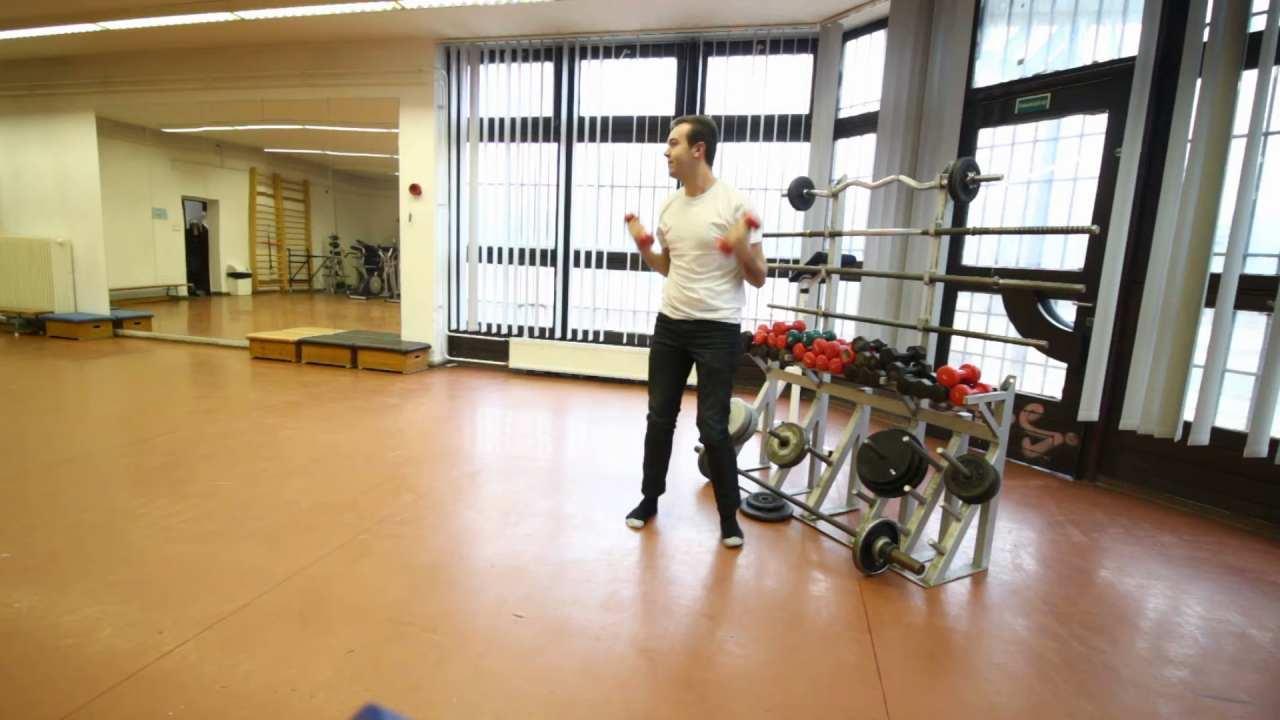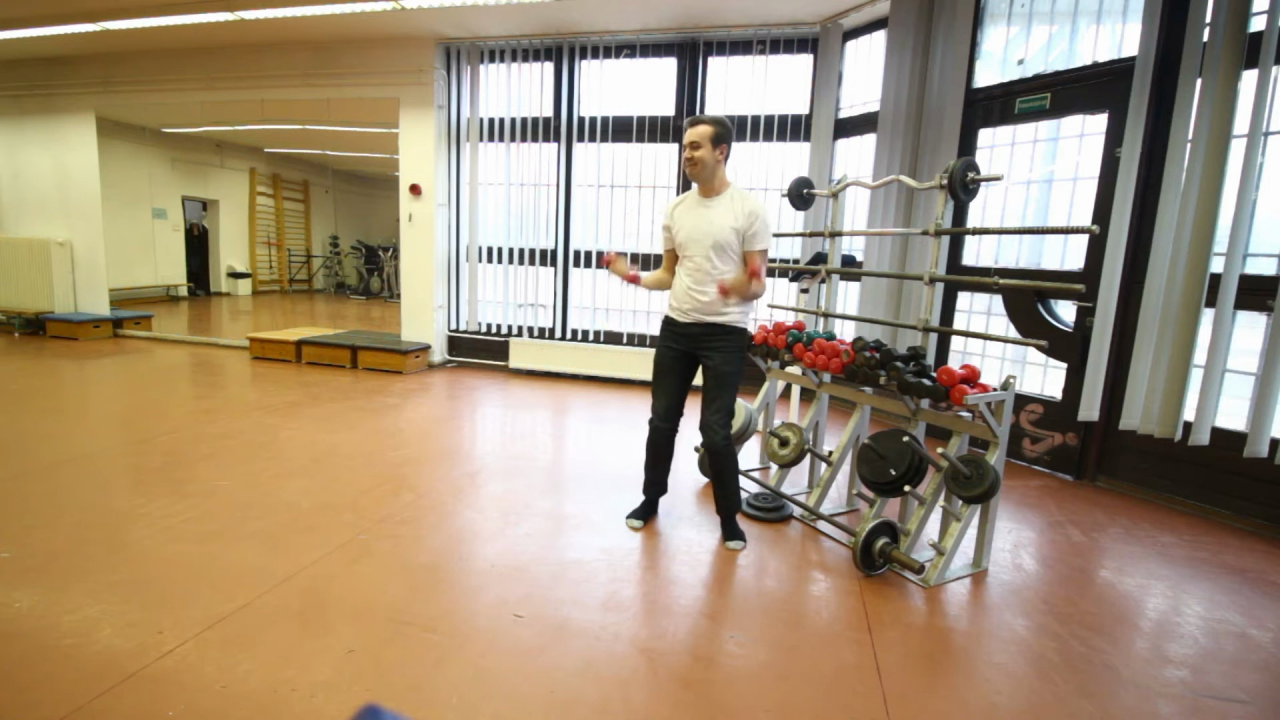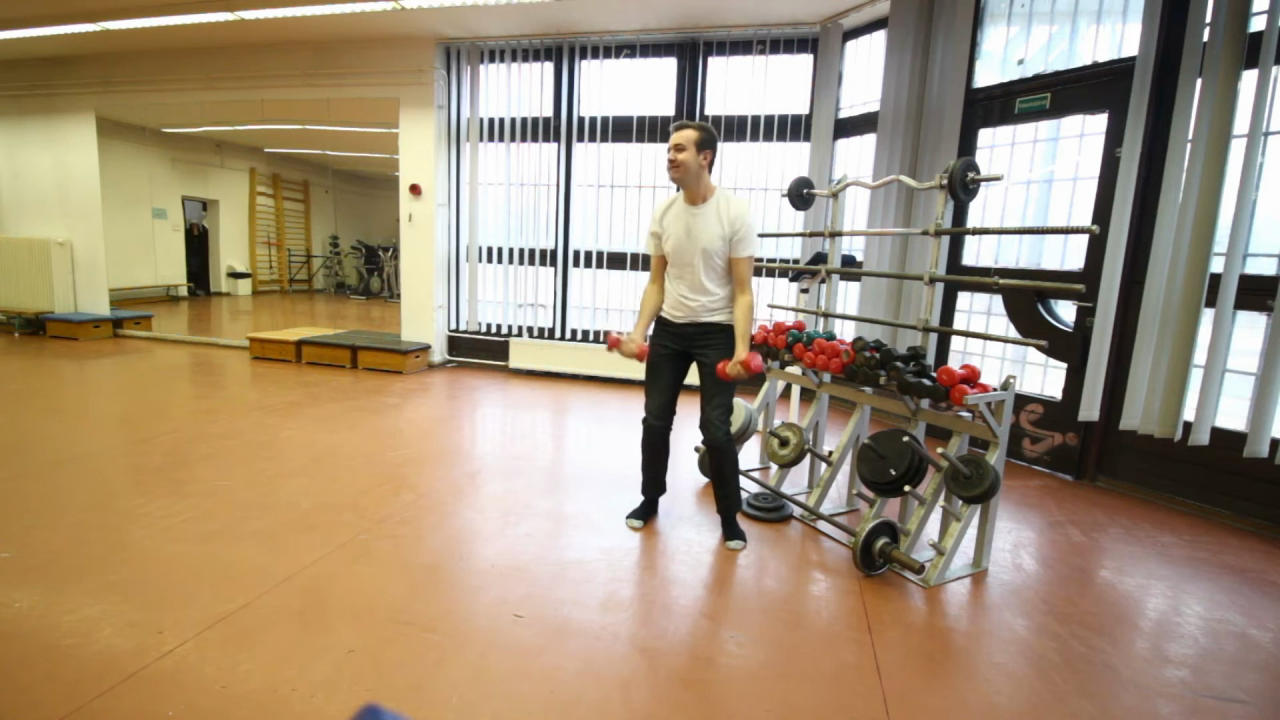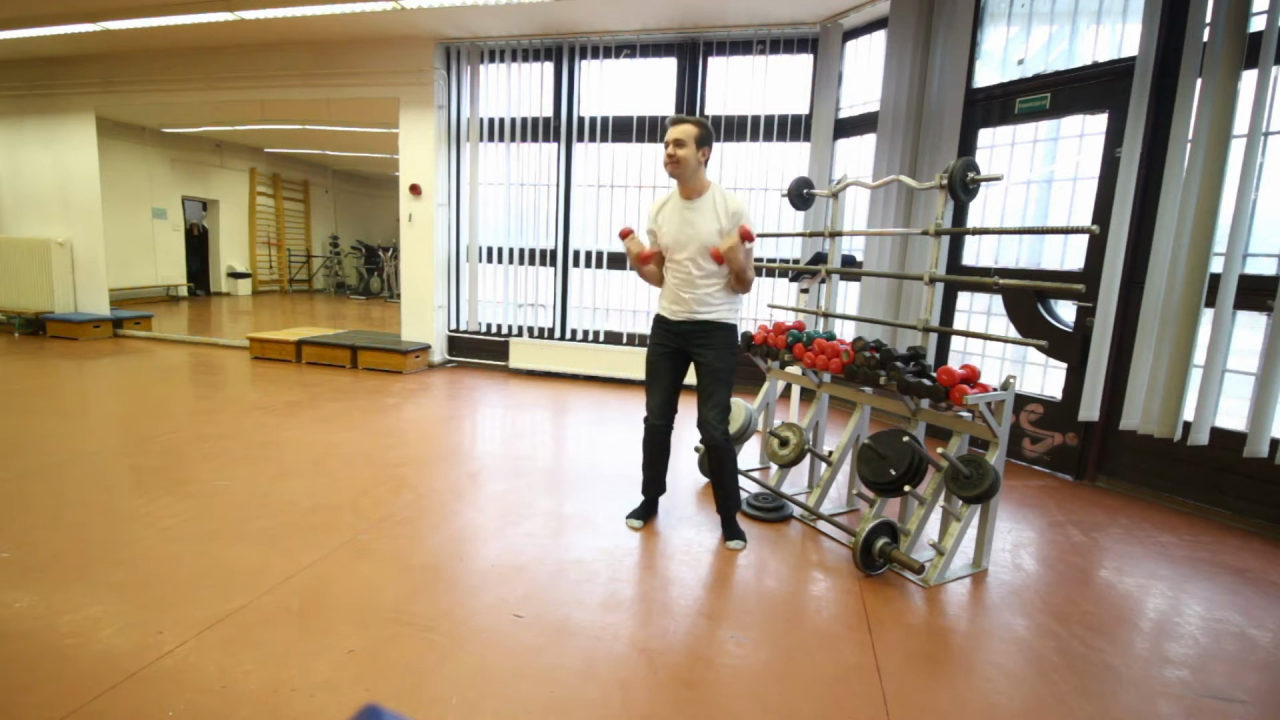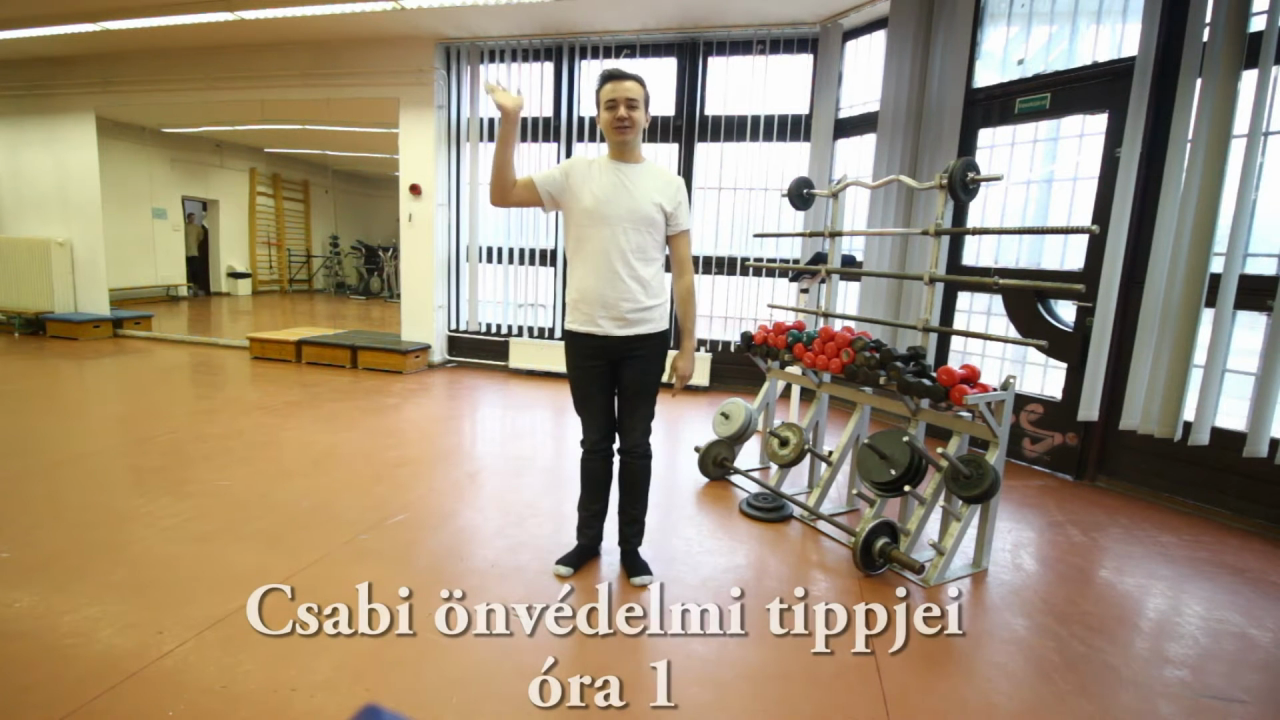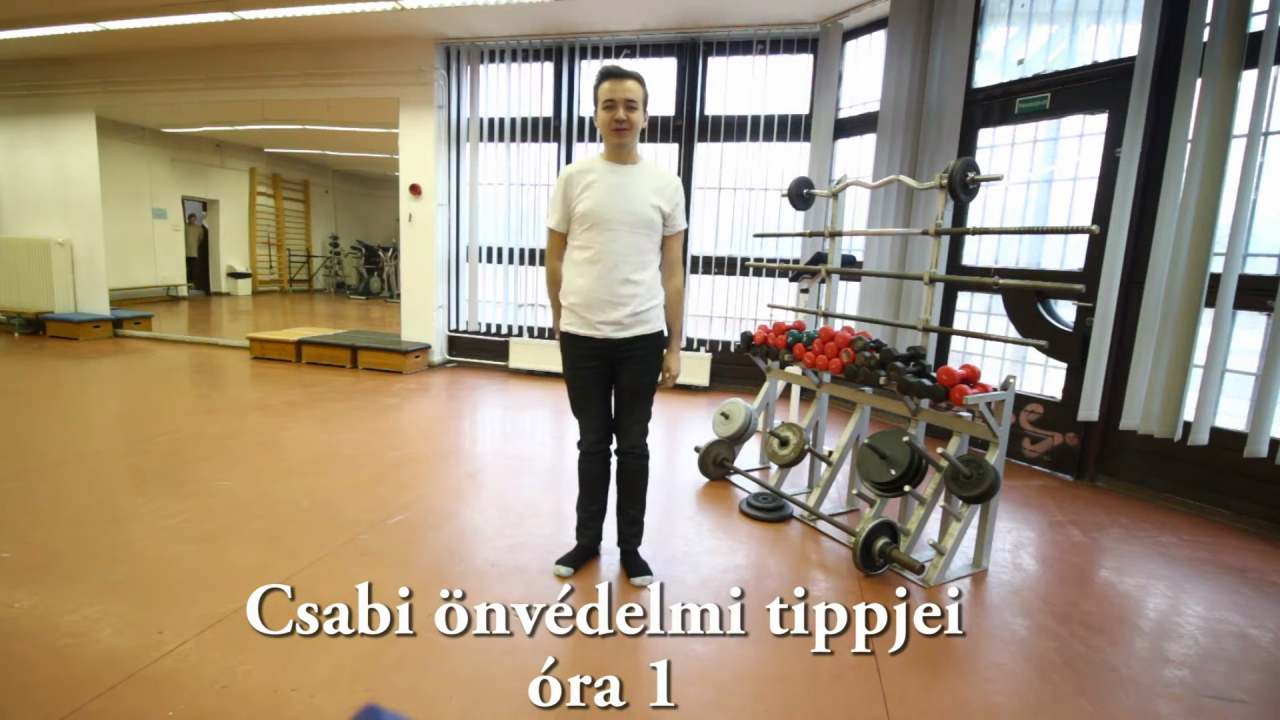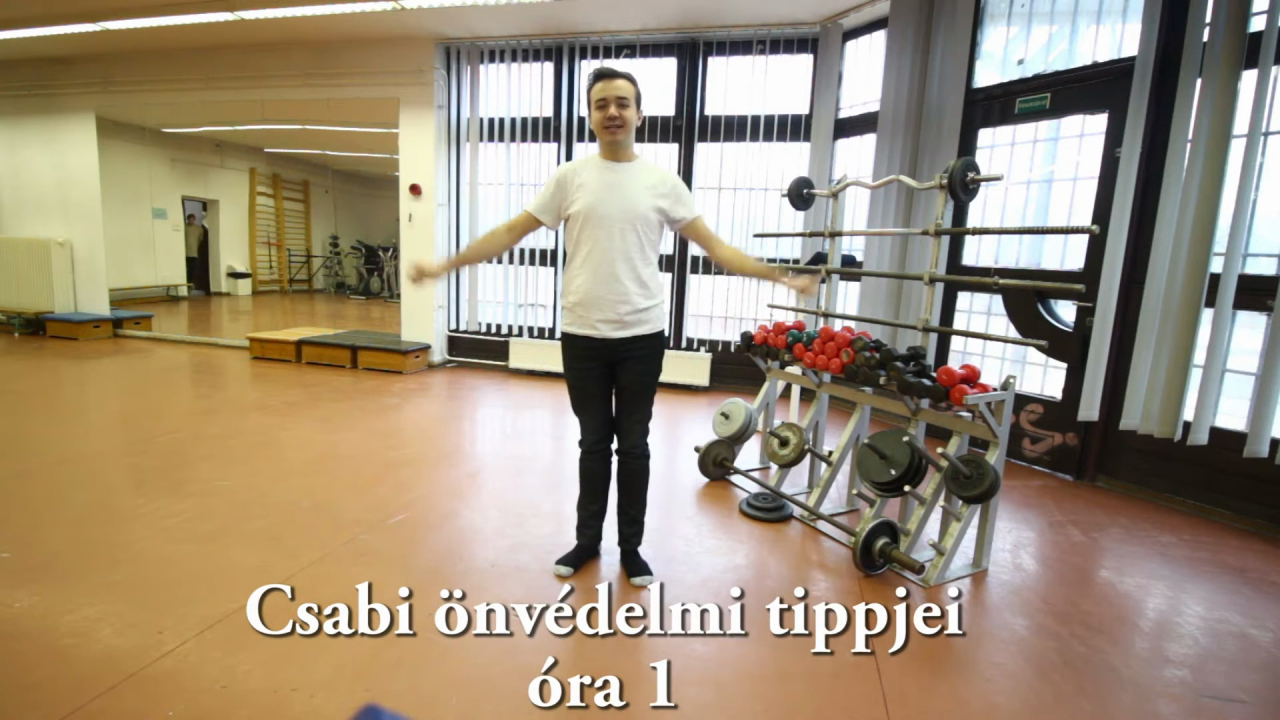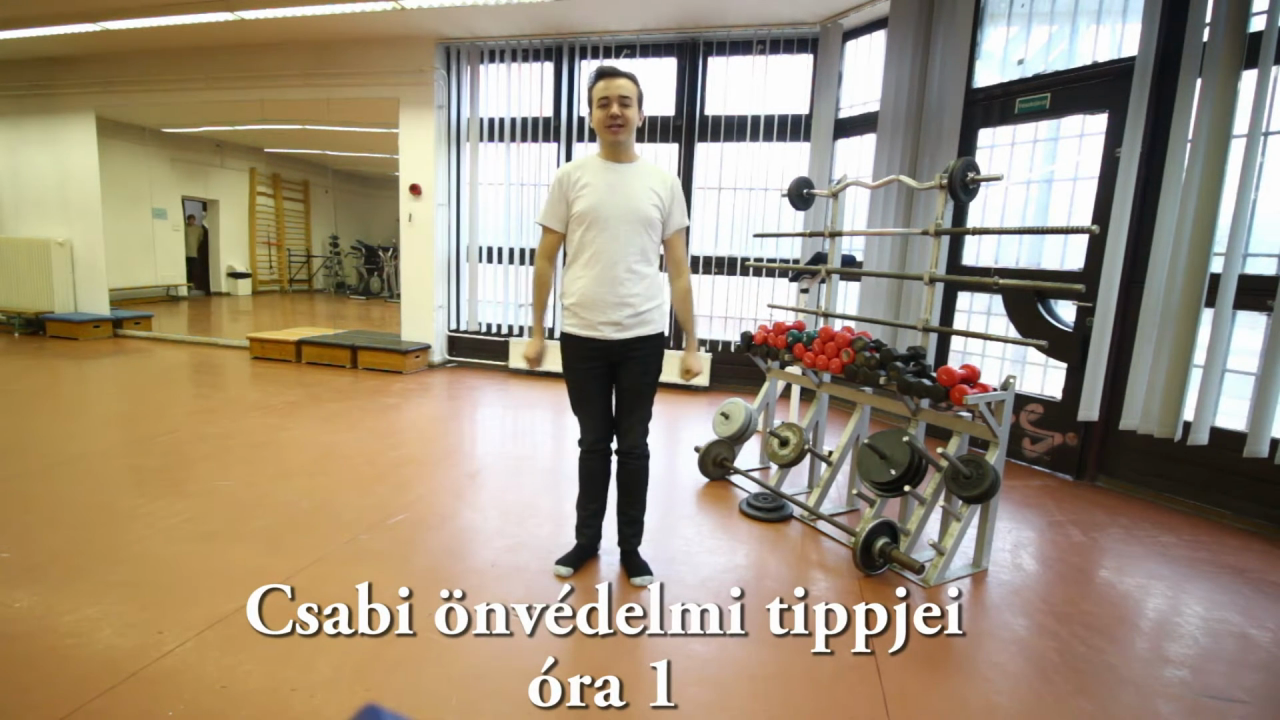
dt=0.7s
person 1, frame 1
left shoulder: (734, 203)
right shoulder: (669, 205)
left elbow: (758, 275)
left wrist: (741, 252)
right wrist: (644, 246)
left hip: (716, 329)
right hip: (669, 324)
left knee: (712, 426)
right knee: (659, 417)
left ankle: (728, 515)
right ankle: (650, 498)
person 1, frame 2
left shoulder: (747, 209)
right shoulder: (677, 208)
left elbow: (757, 283)
right elbow: (669, 274)
left wrist: (744, 287)
right wrist: (635, 277)
left hip: (724, 333)
right hip: (676, 328)
left knee: (715, 431)
right knee: (662, 421)
left ankle: (729, 518)
right ankle: (651, 498)
person 1, frame 3
left shoulder: (734, 214)
right shoulder: (663, 213)
left elbow: (742, 289)
right elbow: (657, 281)
left wrist: (742, 348)
right wrist: (638, 332)
left hip: (716, 332)
right hip: (669, 329)
left knee: (715, 428)
right knee: (656, 419)
left ankle: (729, 517)
right ankle: (650, 498)
person 1, frame 4
left shoulder: (731, 207)
right shoulder: (659, 209)
left elbow: (743, 286)
right elbow: (659, 277)
left wrist: (738, 262)
right wrist: (638, 263)
left hip: (715, 330)
right hip: (668, 326)
left knee: (713, 427)
right knee: (657, 420)
left ankle: (729, 516)
right ankle: (651, 498)
person 1, frame 5
left shoulder: (669, 185)
right shoulder: (575, 174)
left elbow: (682, 271)
right elbow: (501, 194)
left wrist: (687, 347)
right wrist: (508, 124)
left hip: (646, 337)
right hip: (586, 334)
left knee: (635, 444)
right knee: (595, 442)
left ankle: (631, 546)
right ankle: (588, 539)
person 1, frame 6
left shoulder: (665, 185)
right shoulder: (573, 178)
left elbow: (672, 269)
right elbow: (555, 258)
left wrist: (674, 344)
right wrist: (558, 323)
left hip: (640, 338)
right hip: (583, 337)
left knee: (633, 445)
right knee: (593, 443)
left ankle: (630, 546)
right ankle: (587, 540)
person 1, frame 7
left shoulder: (663, 181)
right shoulder: (569, 177)
left elbow: (713, 244)
right elbow: (511, 232)
left wrist: (779, 275)
right wrist: (446, 263)
left hip: (641, 335)
right hip: (583, 335)
left knee: (633, 444)
right knee: (593, 441)
left ankle: (630, 546)
right ankle: (587, 540)
person 1, frame 8
left shoulder: (664, 183)
right shoulder: (570, 177)
left elbow: (679, 269)
right elbow: (546, 259)
left wrist: (691, 343)
right wrist: (537, 332)
left hip: (642, 338)
right hip: (584, 337)
left knee: (633, 444)
right knee: (593, 442)
left ankle: (630, 546)
right ankle: (587, 539)
